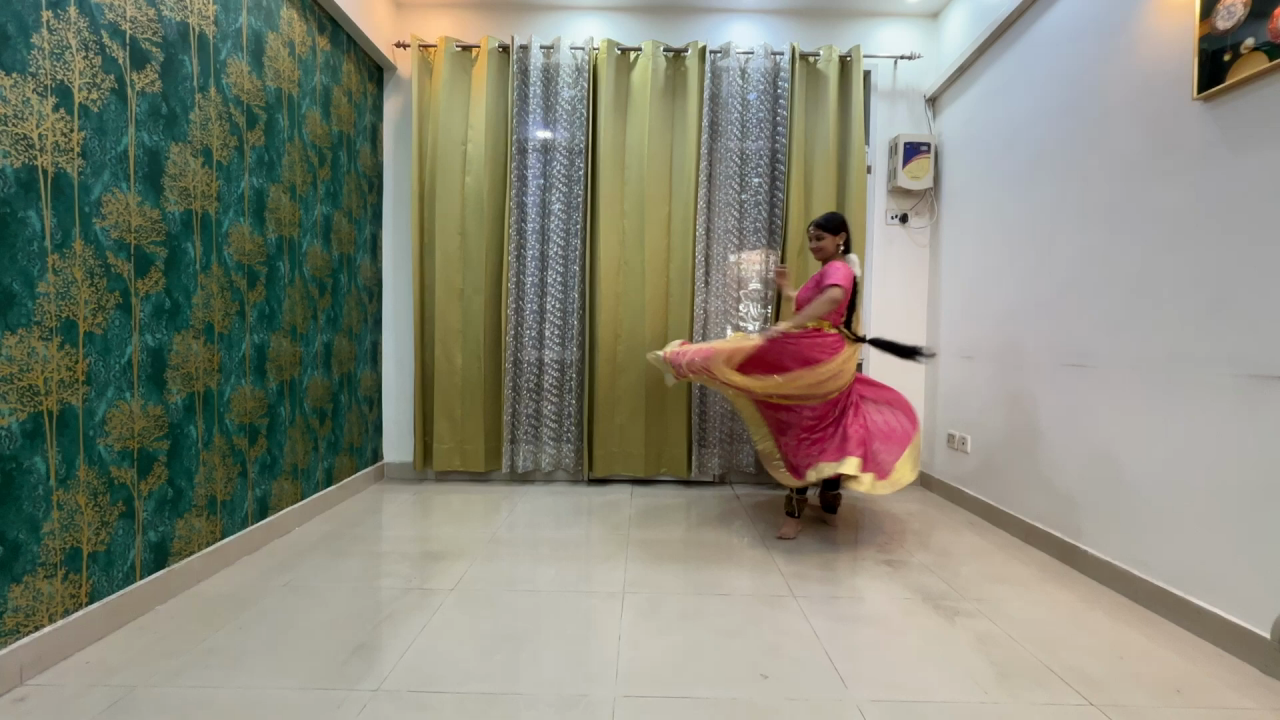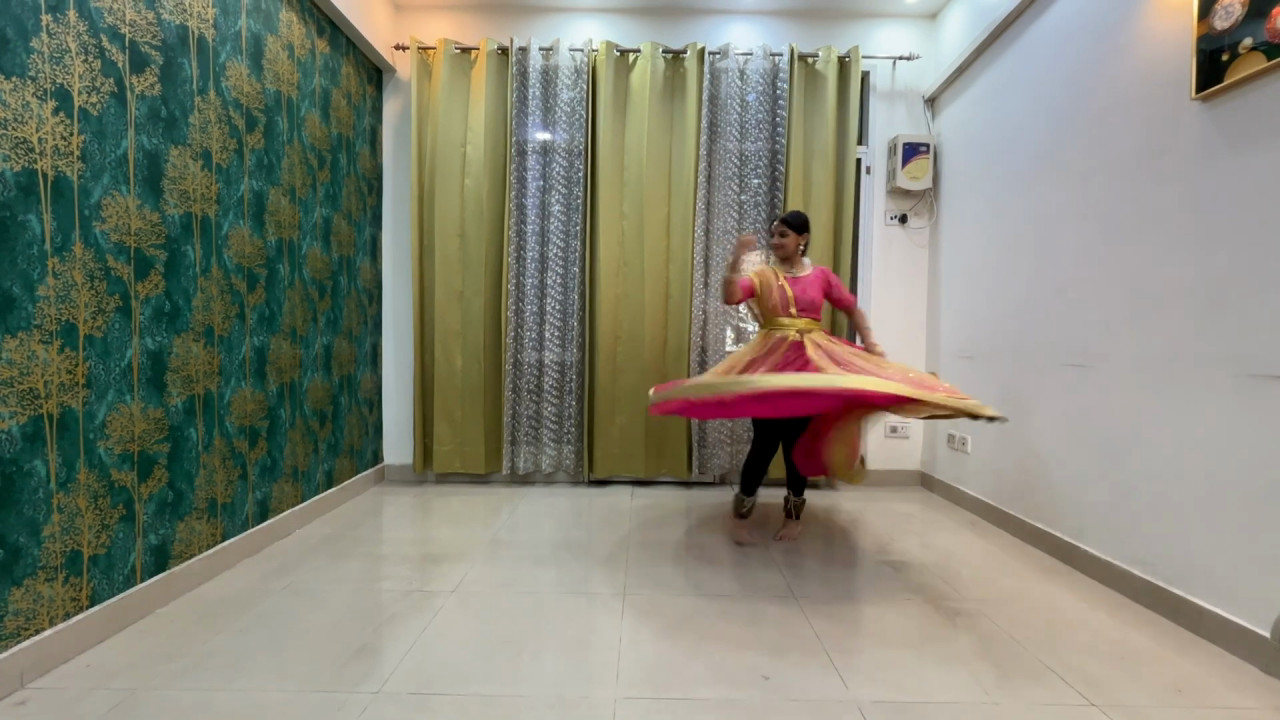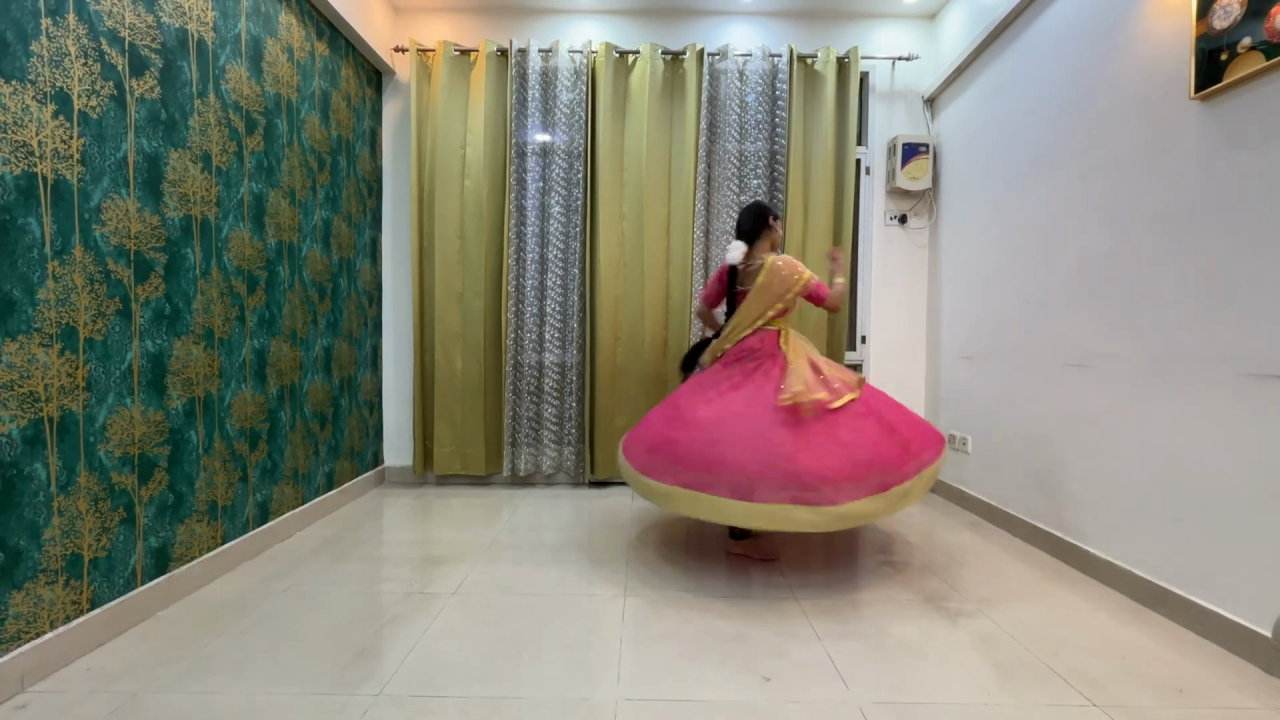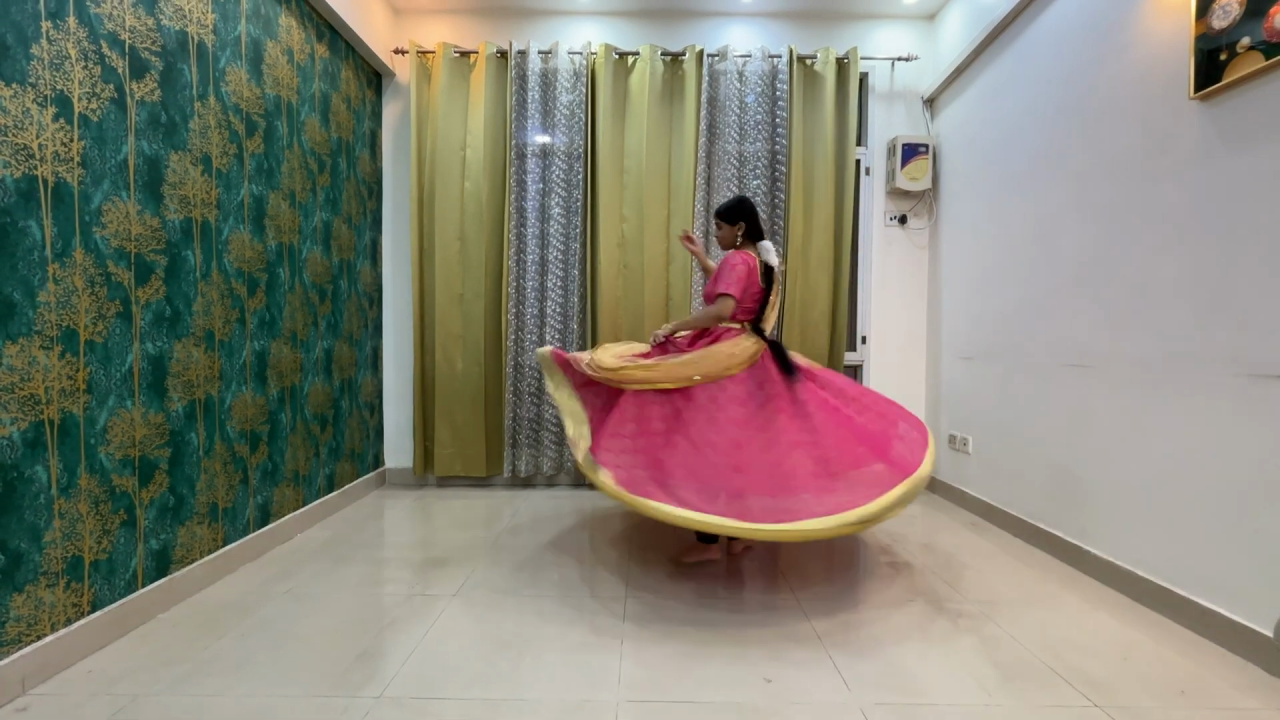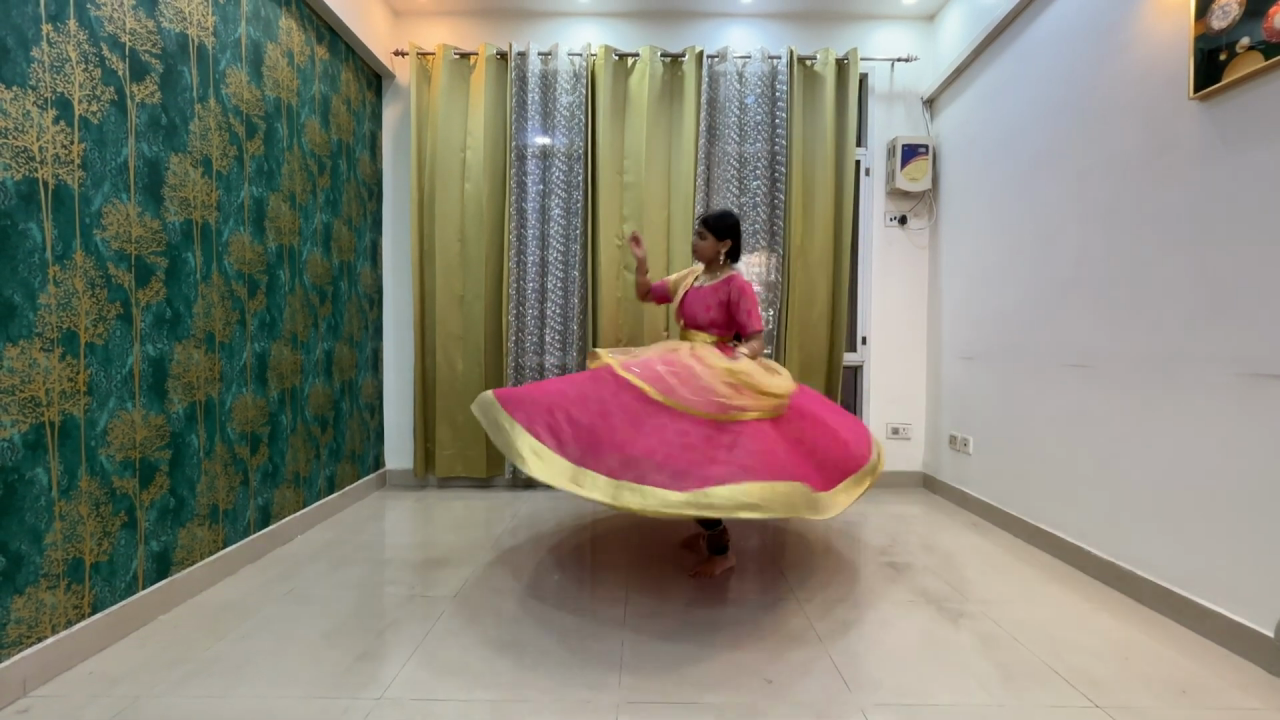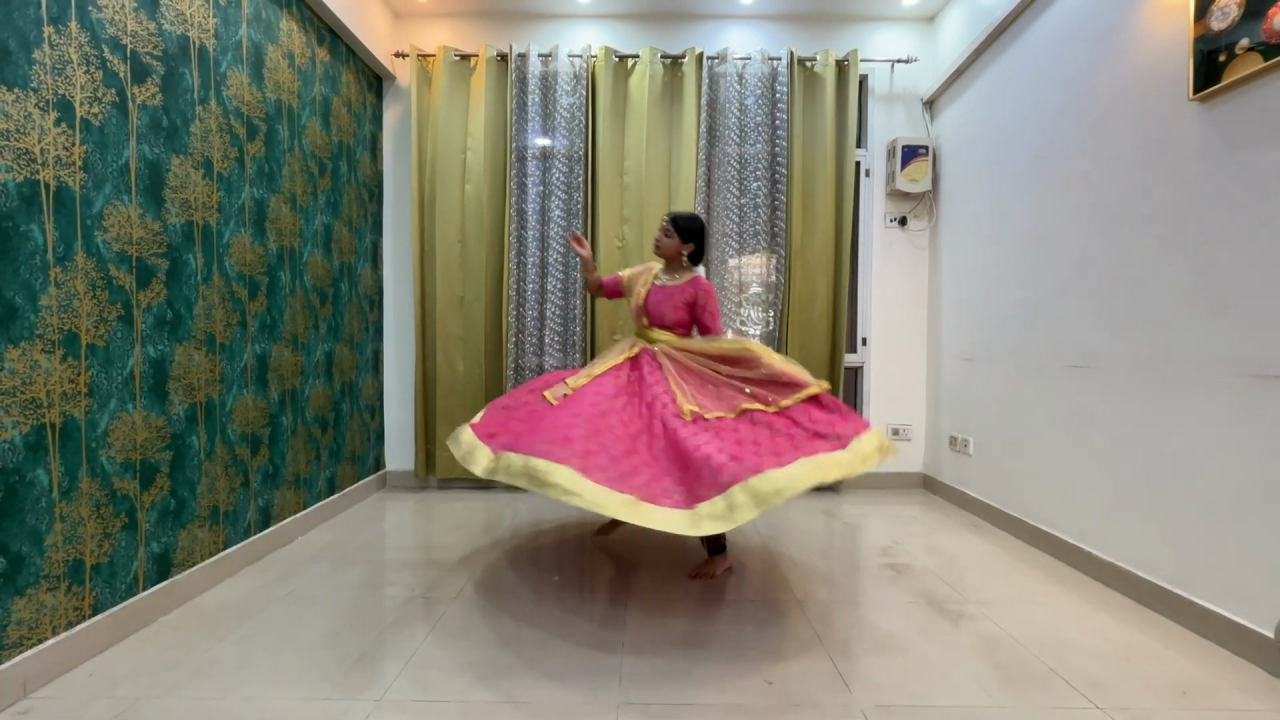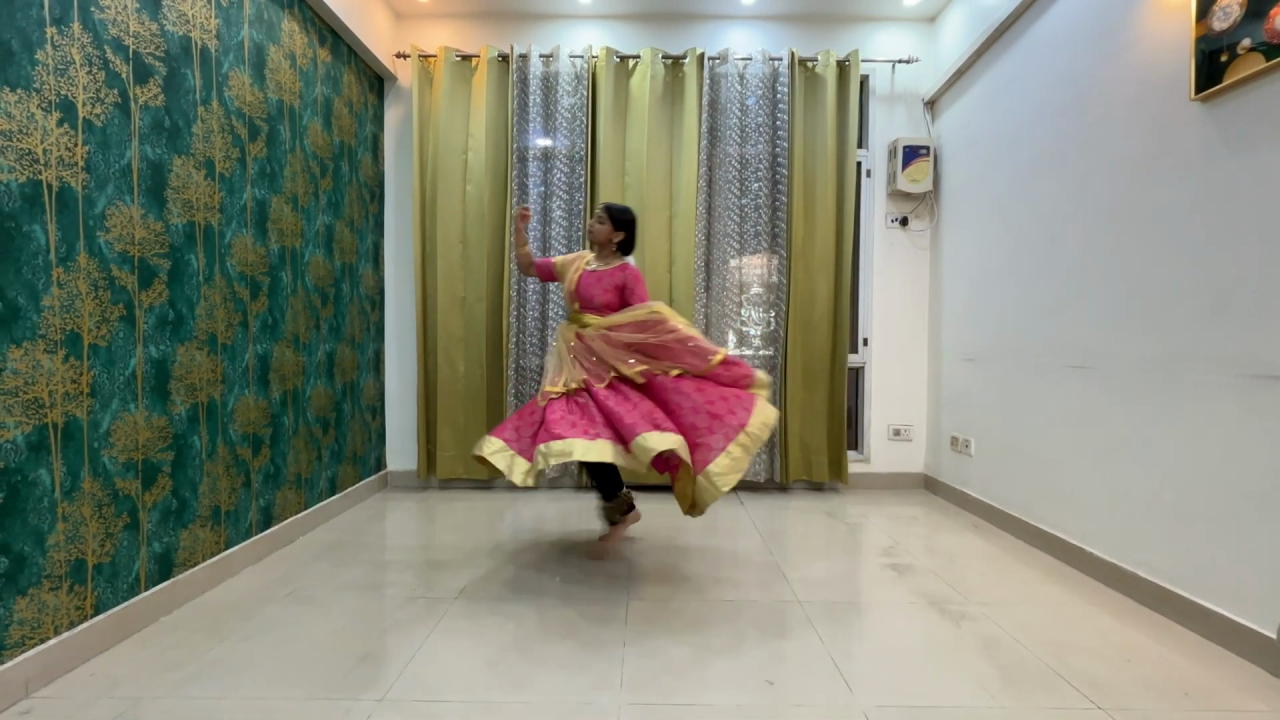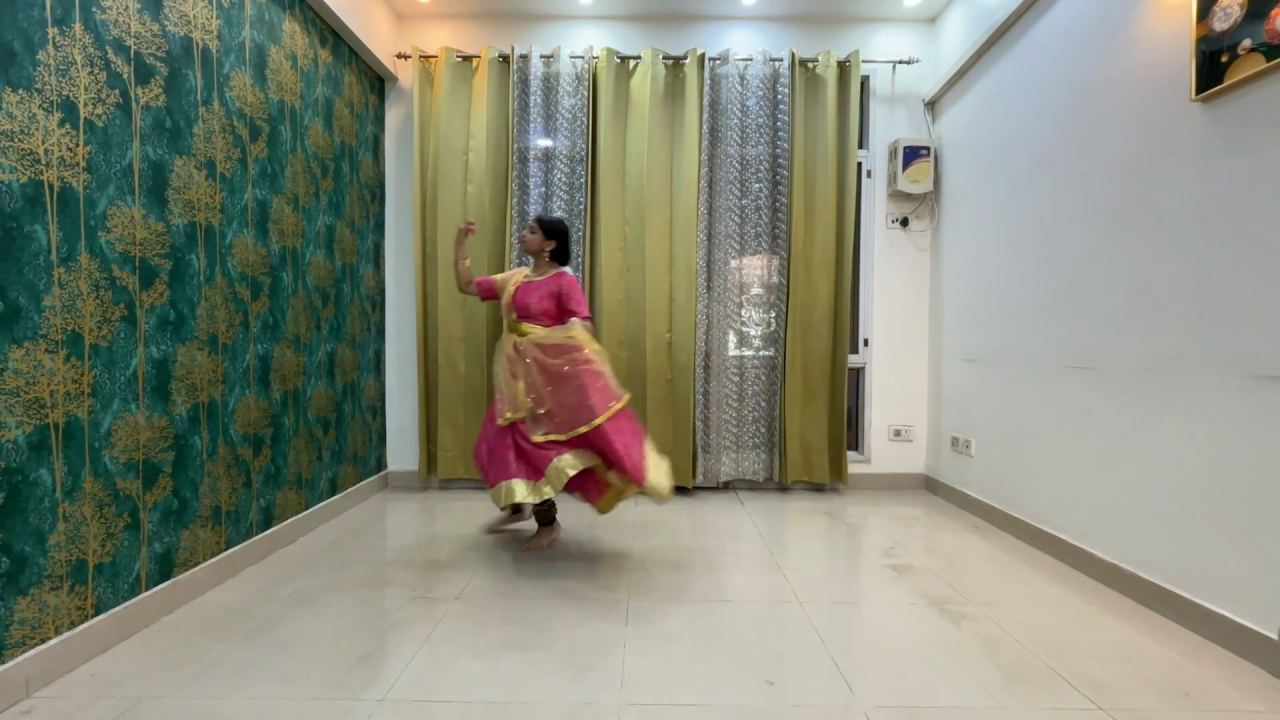
dt=0.3s
person 1, frame 1
left shoulder: (839, 269)
right shoulder: (824, 274)
left elbow: (835, 296)
left wrist: (785, 327)
right wrist: (785, 286)
left hip: (818, 354)
right hip: (809, 355)
left knee: (809, 433)
right knee: (825, 433)
left ankle: (794, 513)
right ankle: (829, 504)
person 1, frame 2
left shoulder: (820, 276)
right shoulder: (760, 275)
left elbow: (853, 309)
right elbow: (729, 298)
left wrist: (869, 342)
right wrist: (736, 261)
left hip: (813, 359)
right hip: (771, 358)
left knee: (795, 442)
right knee: (765, 443)
left ankle: (793, 515)
right ankle: (741, 514)
person 1, frame 3
left shoulder: (730, 267)
right shoulder: (791, 269)
left elbow: (703, 310)
right elbow: (835, 304)
left wrist: (723, 336)
right wrist: (838, 271)
left hip: (741, 354)
right hip: (773, 357)
left knee: (745, 439)
right knee: (767, 444)
left ankle: (743, 529)
right ankle: (744, 536)
person 1, frame 4
left shoulder: (734, 260)
right shoulder: (762, 262)
left elbow: (723, 307)
left wrist: (675, 328)
right wrist: (700, 254)
left hip: (722, 356)
right hip: (752, 356)
left knee: (706, 443)
right knee: (743, 446)
left ankle: (711, 540)
right ankle: (737, 532)
person 1, frame 5
left shoulder: (737, 286)
right shoulder: (690, 277)
left elbow: (754, 340)
right elbow: (646, 294)
left wrist: (732, 367)
right wrist: (641, 262)
left hip: (715, 374)
right hip: (680, 366)
left knee: (696, 456)
left ankle: (720, 551)
right ankle: (708, 527)
person 1, frame 6
left shoulder: (699, 288)
right shoulder: (645, 273)
left elbow: (715, 341)
right elbow: (597, 288)
left wrist: (734, 356)
right wrist: (587, 261)
left hip: (679, 373)
right hip: (635, 364)
left knee: (687, 456)
right knee: (601, 428)
left ankle: (718, 553)
right ankle: (621, 510)
person 1, frame 7
left shoulder: (627, 275)
right shoulder: (575, 263)
left elbow: (647, 321)
right elbow: (527, 266)
right wrist: (520, 231)
left hip: (605, 359)
right hip: (574, 356)
left knee: (585, 435)
right knee: (584, 434)
left ankle: (616, 515)
right ankle: (624, 510)
person 1, frame 8
left shoulder: (563, 281)
right shoulder: (514, 279)
left elbow: (584, 326)
right elbow: (466, 285)
left wrist: (577, 331)
right wrist: (461, 244)
left hip: (544, 367)
right hip: (515, 367)
left knee: (531, 440)
right knee: (510, 440)
left ankle: (547, 523)
right ankle: (517, 508)
